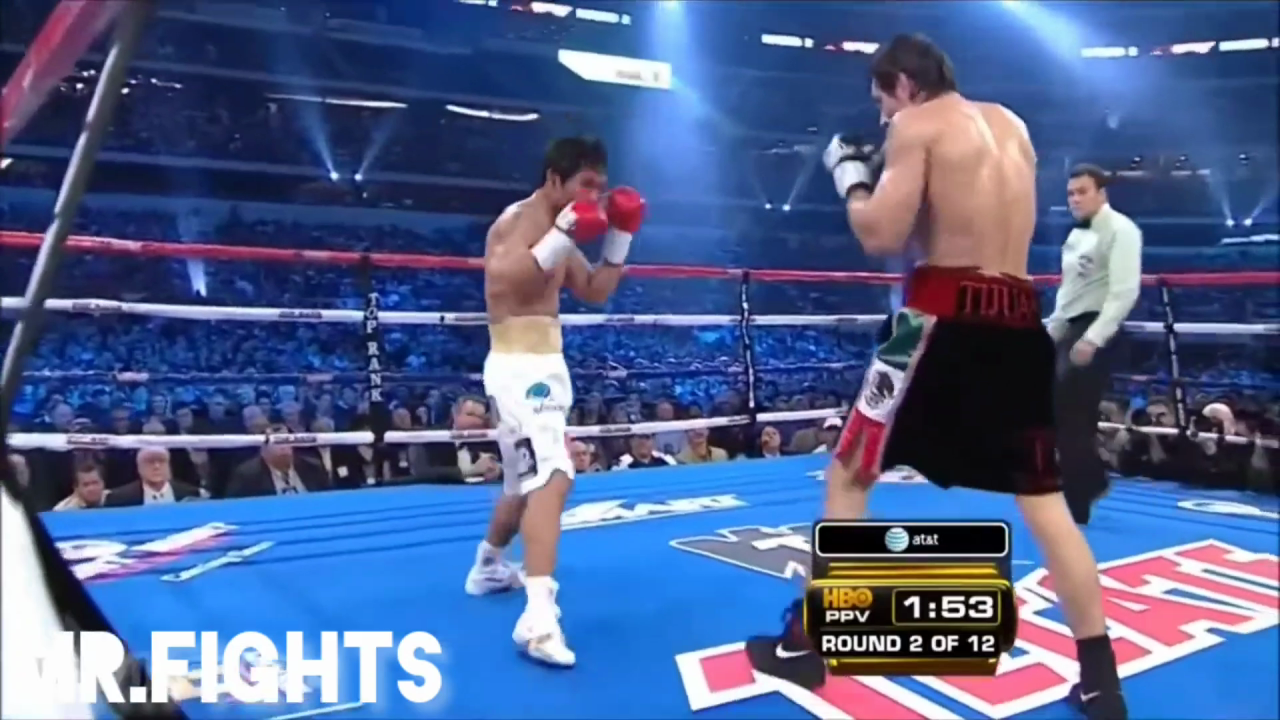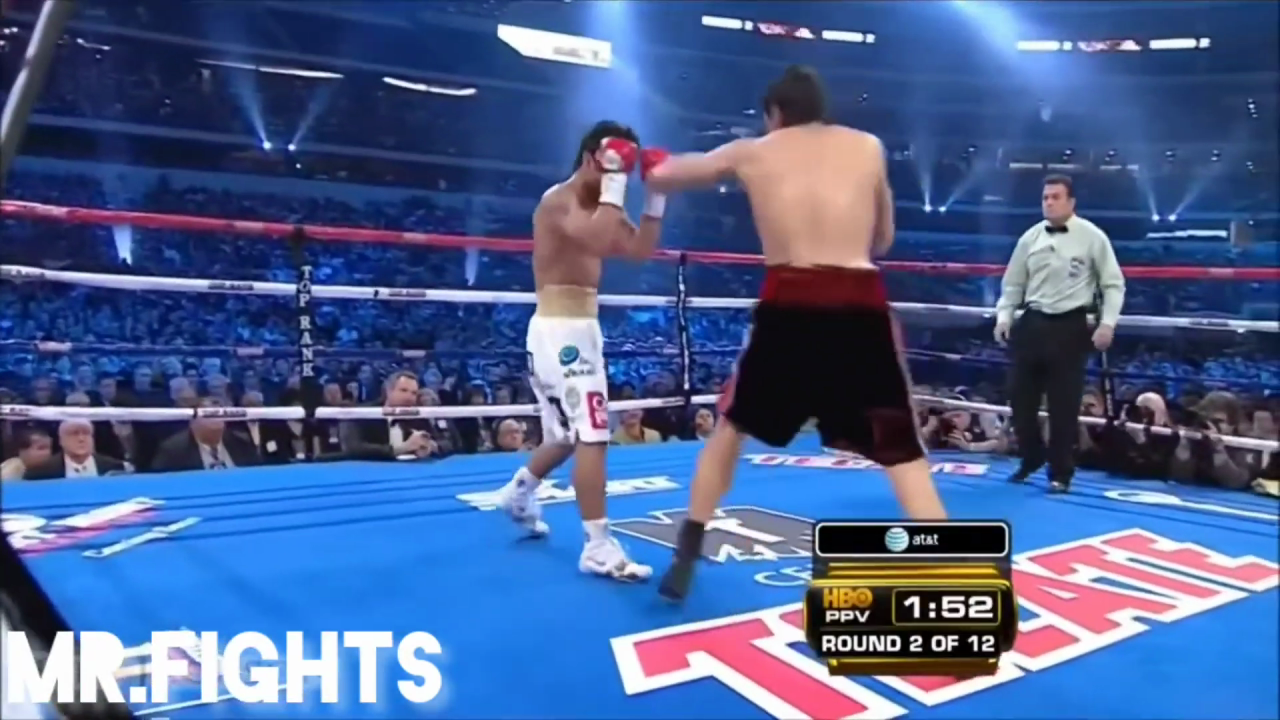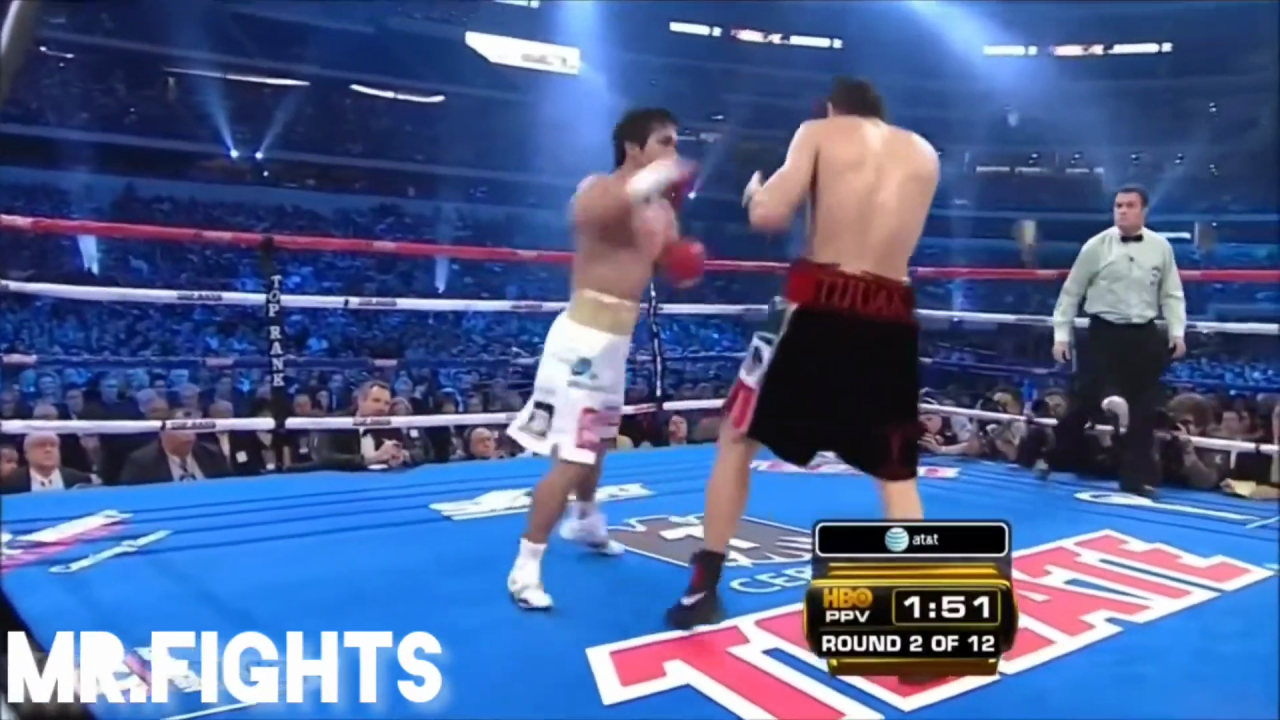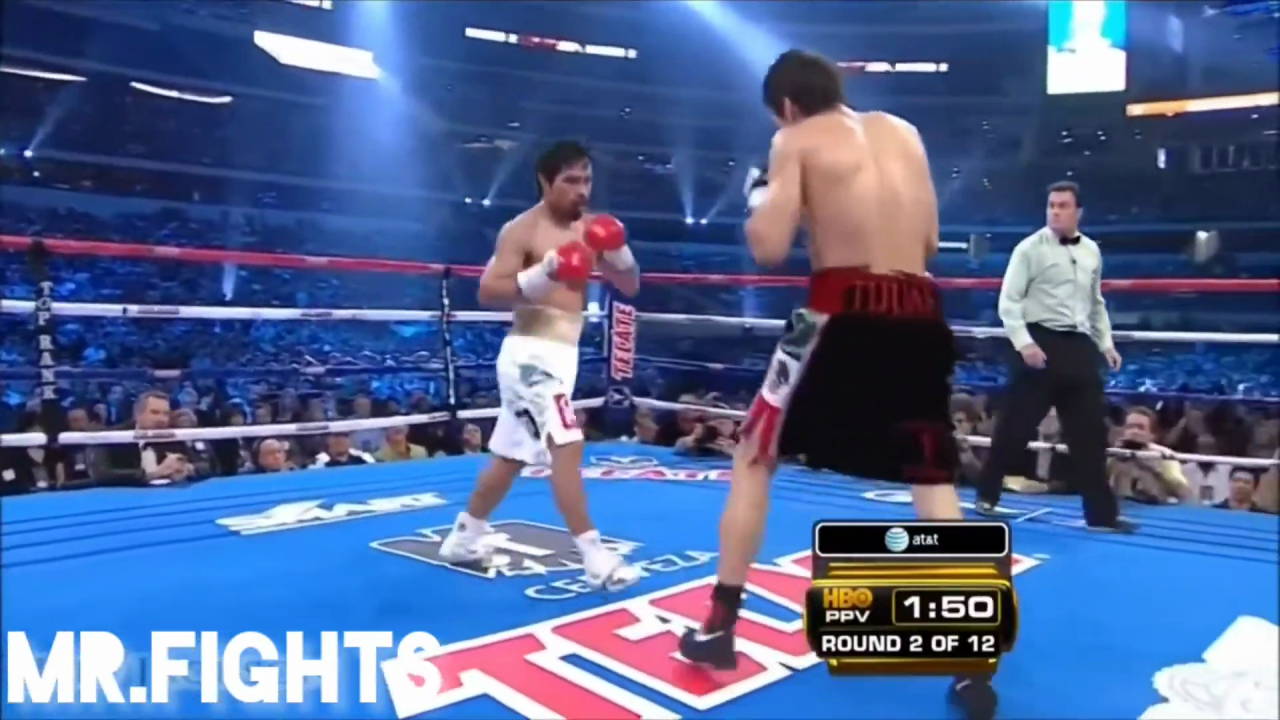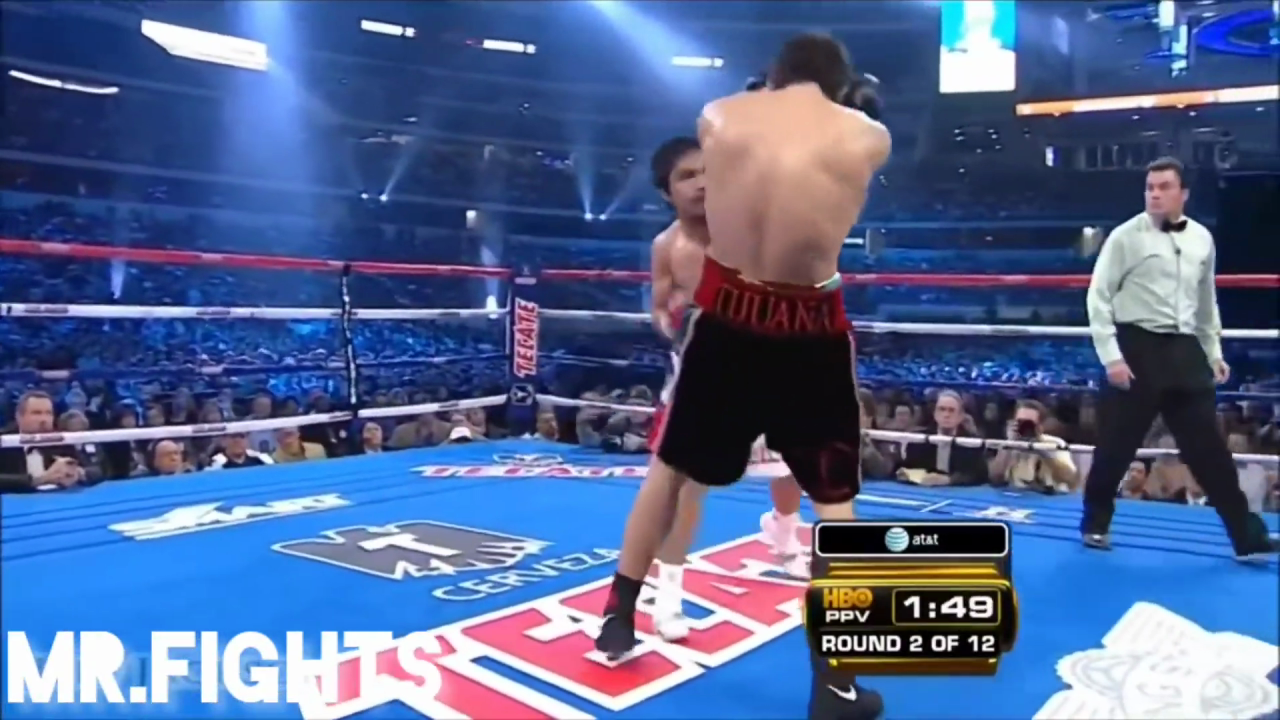
dt=1s
person 1, frame 1
left shoulder: (915, 125)
right shoulder: (1010, 125)
left elbow: (883, 235)
left wrist: (848, 174)
left hip: (945, 313)
right hip: (1018, 318)
left knee: (850, 472)
right knee: (1043, 500)
left ankle: (799, 644)
person 1, frame 2
left shoulder: (749, 152)
right shoulder: (866, 148)
left elbow: (666, 176)
left wrist: (655, 164)
left hip: (786, 306)
right hip: (860, 306)
left knee: (729, 430)
right knee: (906, 460)
left ankle: (684, 560)
person 1, frame 3
left shoulder: (818, 134)
right shoulder: (925, 156)
left elbow: (768, 216)
left wrist: (760, 186)
left hip: (816, 305)
right hip: (890, 319)
left knee: (738, 440)
right knee: (898, 478)
left ankle: (704, 587)
person 1, frame 4
left shoulder: (797, 141)
right shoulder: (904, 132)
left elbow: (769, 247)
left wrist: (761, 197)
left hip: (844, 313)
right hip: (918, 315)
left knee: (756, 461)
right knee: (934, 486)
left ankle: (718, 624)
person 1, frame 5
left shoulder: (719, 116)
right shoulder: (867, 138)
left hip: (724, 315)
right hip: (812, 328)
left knee: (669, 465)
right knee: (833, 501)
left ankle: (620, 616)
person 2, frame 1
left shoulder: (562, 226)
right shoulder: (521, 220)
left elbow: (594, 292)
right elbow: (499, 285)
left wrist: (621, 235)
right wrist: (561, 239)
left hip: (538, 367)
right hip: (523, 368)
left knee: (530, 481)
right knee: (553, 480)
left ankle: (489, 565)
right ankle: (538, 614)
person 2, frame 2
left shoulder: (597, 202)
right shoulder: (560, 198)
left elbow: (641, 246)
right elbow: (598, 242)
left wrist: (657, 192)
right wrist: (613, 180)
left hip: (578, 329)
right hip: (560, 330)
left knee: (569, 433)
right knee: (592, 435)
left ankle: (519, 493)
right ankle: (599, 549)
person 2, frame 3
left shoulder: (662, 211)
right shoulder: (601, 190)
left elbow: (673, 269)
right elbow: (588, 219)
left wrist: (684, 260)
right wrist: (655, 179)
left hip: (617, 343)
right hip: (582, 343)
left knee: (595, 445)
right knee: (571, 458)
left ankle: (585, 523)
right ankle: (526, 567)
person 2, frame 4
left shoulder: (593, 228)
right shoulder: (520, 231)
left elbow: (629, 287)
right elbow: (490, 292)
left wrist: (620, 253)
right wrist: (540, 274)
left hip: (561, 355)
right hip: (532, 354)
left knee: (511, 456)
right knee: (566, 451)
left ankle: (464, 536)
right ankle: (597, 559)
person 2, frame 5
right shoulder: (666, 249)
right elbow: (661, 314)
right wrist: (674, 329)
left knee: (786, 467)
left ankle: (784, 534)
right ankle: (667, 586)
person 3, frame 1
left shoulder: (1119, 231)
right shoulder: (1076, 236)
left elbow: (1123, 293)
left wrist: (1093, 339)
right wrist: (1051, 332)
left hip: (1092, 337)
right hip: (1071, 335)
left knee: (1074, 420)
right knee: (1057, 416)
left ankle: (1074, 507)
right ankle: (1090, 481)
person 3, frame 2
left shoulder: (1092, 237)
right shoulder: (1031, 238)
left elbow: (1113, 284)
right elbow: (1013, 283)
left wrist: (1107, 323)
right wrist: (1004, 316)
left hip: (1070, 326)
right hip: (1033, 323)
left knee: (1063, 402)
right knee: (1020, 395)
left ankle: (1060, 473)
right ankle: (1031, 458)
person 3, frame 3
left shoulder: (1161, 247)
right shoulder: (1097, 247)
left elbow: (1172, 294)
right elbow: (1071, 292)
left wrist: (1177, 331)
right wrist: (1061, 335)
left hip: (1143, 335)
right hip: (1104, 333)
left knee: (1145, 408)
right knee: (1084, 401)
left ankle: (1136, 476)
person 3, frame 4
left shoulder: (1092, 251)
right shoulder: (1030, 249)
right elbow: (1009, 301)
left wrist: (1106, 343)
right wrist: (1024, 343)
left hip: (1079, 345)
right hip: (1042, 343)
left knee: (1090, 429)
right knee: (1018, 423)
left ankle: (1100, 511)
right ankle: (987, 493)
person 3, frame 5
left shoulder: (1203, 239)
right shoulder: (1126, 237)
left elbow: (1207, 301)
right elbow: (1099, 298)
left wrist: (1214, 352)
right wrist: (1111, 355)
left hip: (1185, 349)
right hip: (1141, 348)
left knee: (1208, 444)
right knee: (1118, 442)
left ankle: (1247, 534)
right ankle: (1094, 524)
